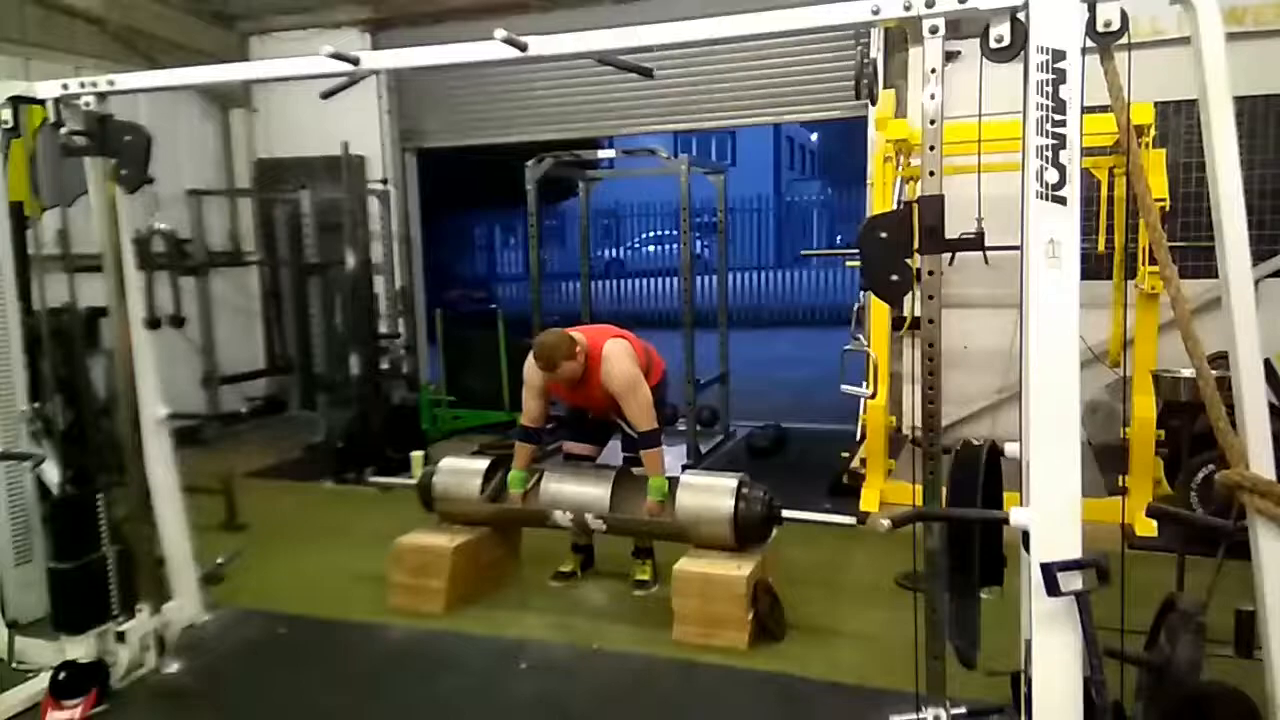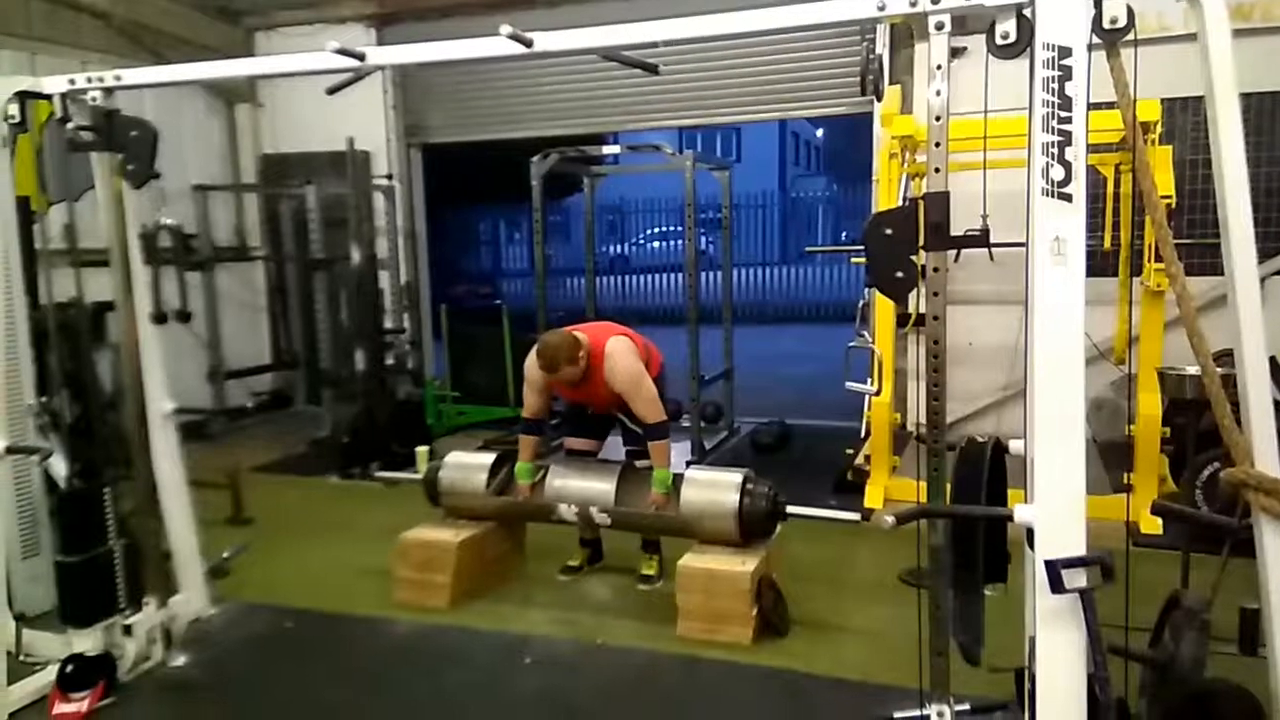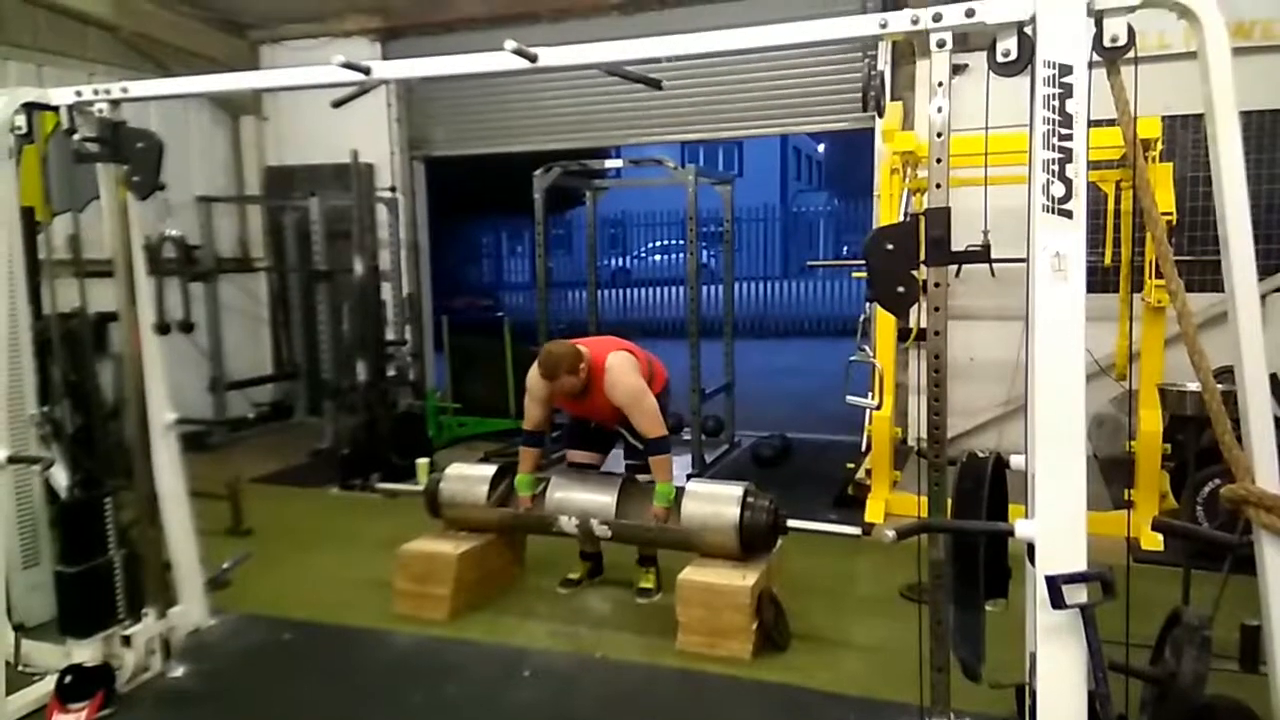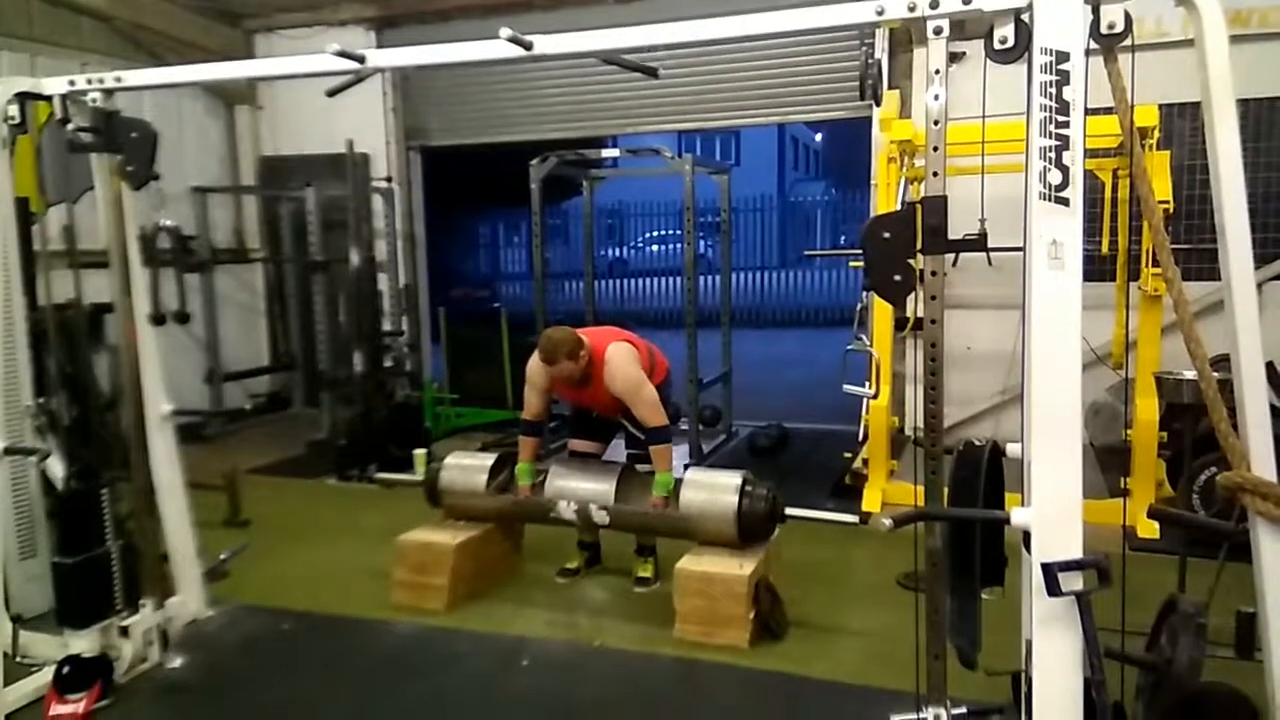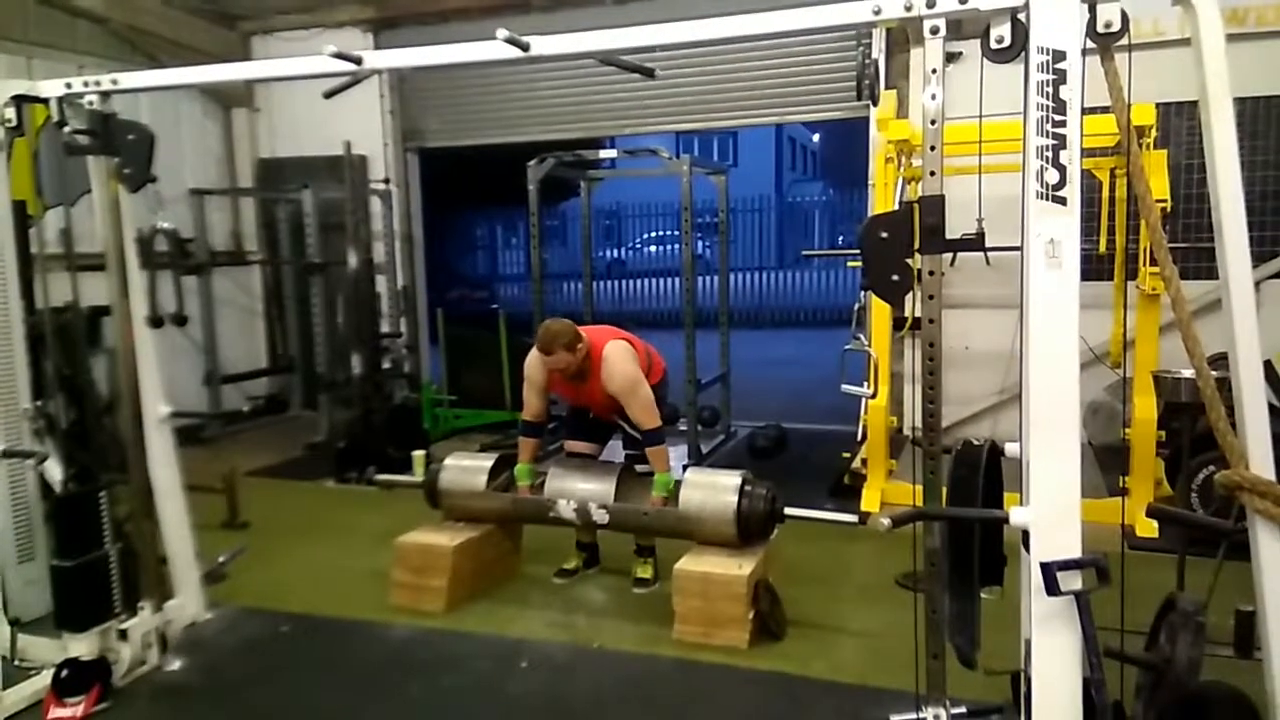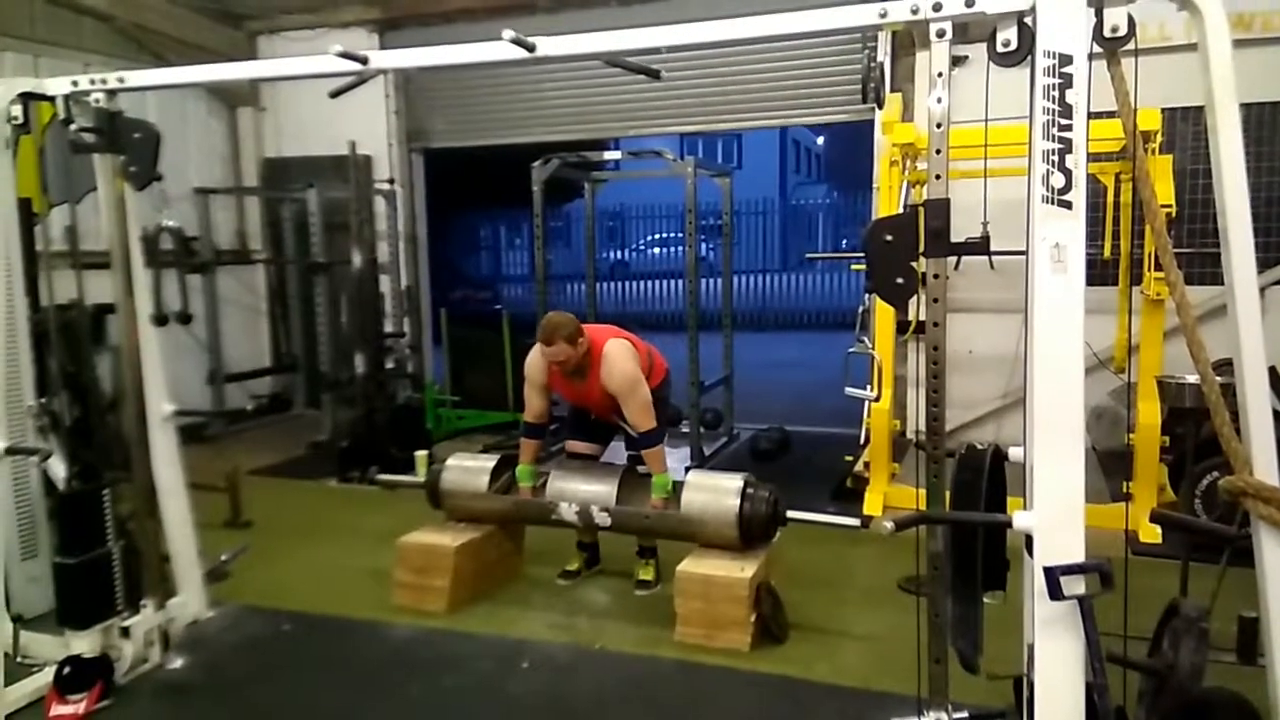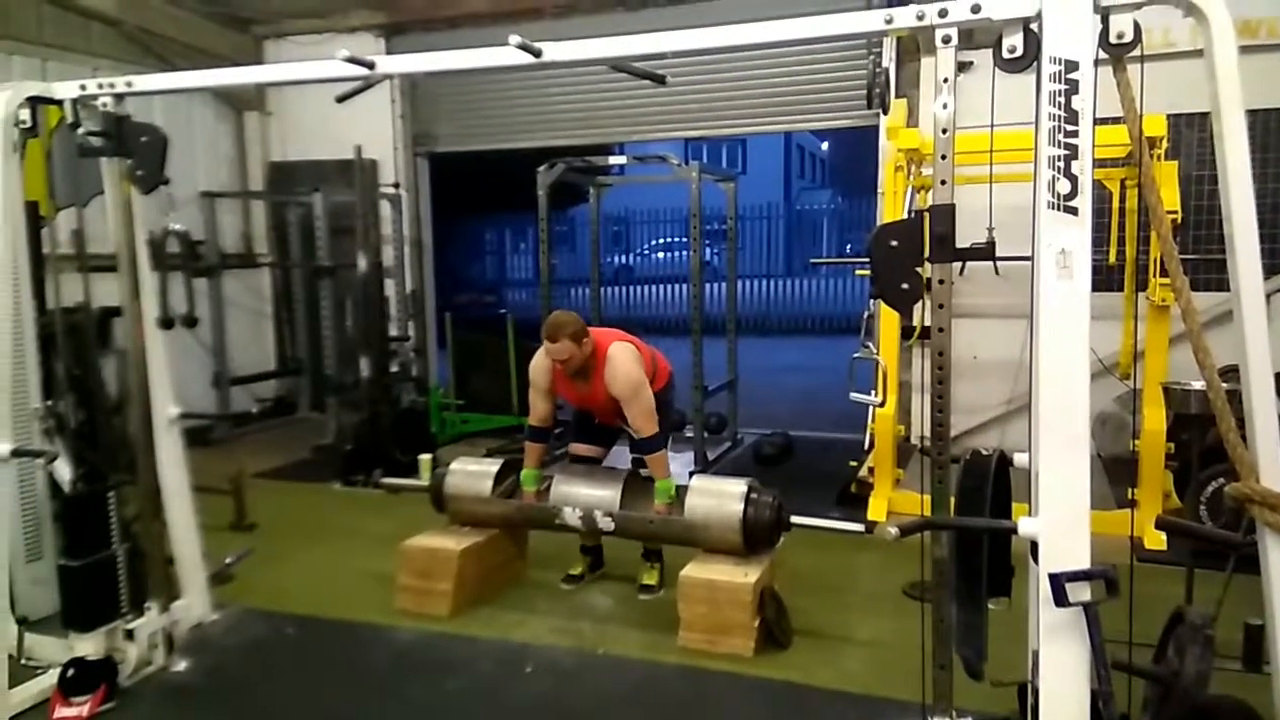
dt=0.4s
person 1, frame 1
left shoulder: (615, 362)
right shoulder: (536, 365)
left elbow: (647, 429)
right elbow: (530, 424)
left wrist: (656, 490)
right wrist: (517, 481)
left hip: (644, 387)
right hip: (588, 400)
left ankle: (644, 557)
right ankle: (581, 552)
person 1, frame 2
left shoulder: (618, 360)
right shoulder: (537, 362)
left elbow: (655, 421)
right elbow: (532, 416)
left wrist: (661, 481)
right wrist: (524, 473)
left hip: (642, 385)
right hip: (587, 398)
left knee: (641, 468)
left ankle: (651, 551)
right ankle: (590, 547)
person 1, frame 3
left shoulder: (618, 375)
right shoulder: (539, 375)
left elbow: (656, 436)
right elbow: (533, 429)
left wrist: (663, 496)
right wrist: (525, 485)
left hip: (645, 397)
right hip: (590, 410)
left knee: (641, 482)
left ankle: (648, 564)
right ankle: (590, 560)
person 1, frame 4
left shoulder: (618, 365)
right shoulder: (539, 364)
left elbow: (657, 425)
right elbow: (532, 418)
left wrist: (662, 485)
right wrist: (524, 474)
left hip: (648, 387)
right hip: (592, 400)
left knee: (642, 472)
left ankle: (646, 554)
right ankle: (588, 550)
person 1, frame 5
left shoulder: (616, 362)
right shoulder: (536, 362)
left elbow: (651, 426)
right elbow: (532, 418)
left wrist: (661, 485)
right wrist: (523, 475)
left hip: (644, 386)
right hip: (587, 400)
left knee: (640, 473)
left ankle: (645, 556)
right ankle: (586, 551)
person 1, frame 6
left shoulder: (616, 361)
right shoulder: (537, 360)
left elbow: (646, 428)
right elbow: (534, 419)
left wrist: (660, 487)
right wrist: (525, 478)
left hip: (647, 388)
right hip: (589, 400)
left knee: (641, 474)
left ankle: (648, 557)
right ankle: (587, 551)
person 1, frame 7
left shoulder: (620, 364)
right shoulder: (542, 363)
left elbow: (647, 432)
right elbow: (539, 423)
left wrist: (663, 492)
right wrist: (530, 482)
left hip: (651, 391)
right hip: (593, 404)
left knee: (645, 476)
right knee: (580, 469)
left ankle: (653, 559)
right ankle: (590, 554)
